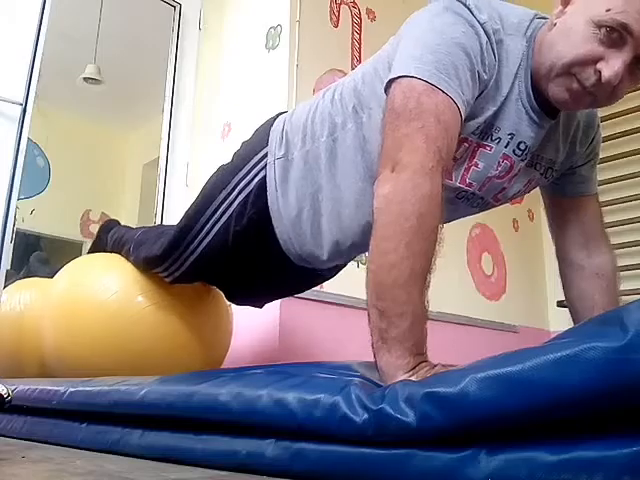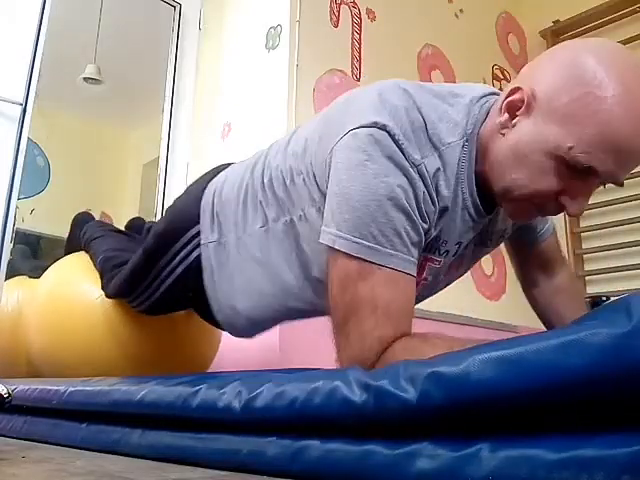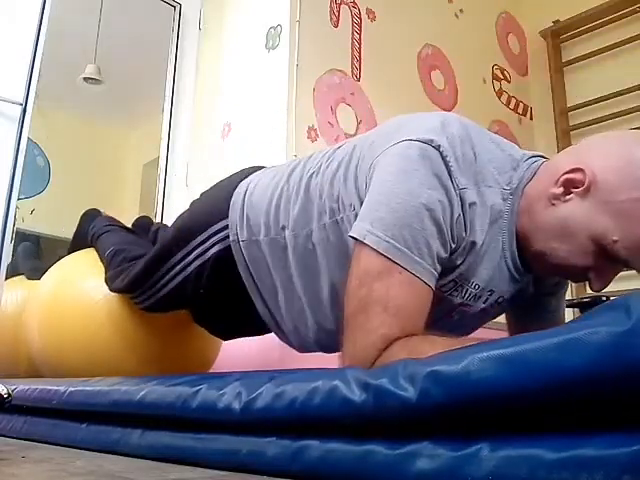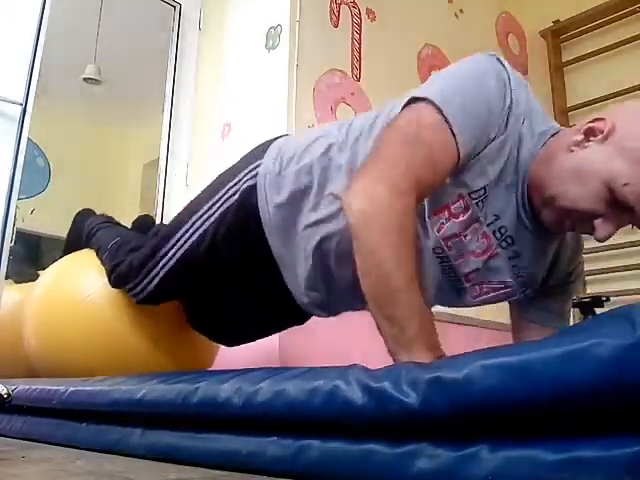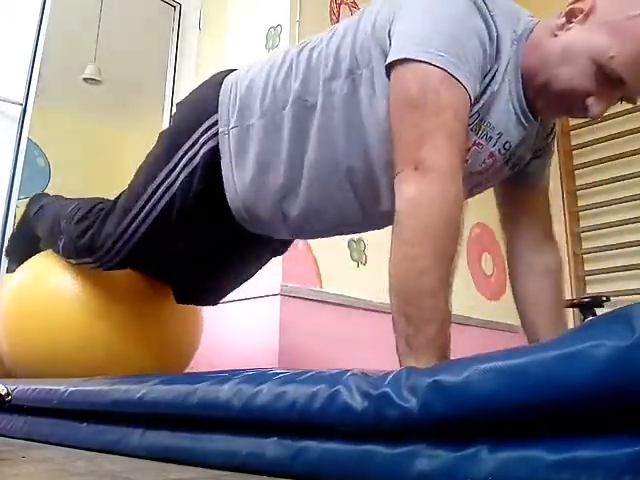
dt=1s
person 1, frame 1
left shoulder: (578, 127)
left elbow: (586, 250)
right elbow: (406, 175)
right wrist: (404, 364)
right hip: (281, 177)
left knee: (239, 289)
right knee: (174, 261)
left ankle: (128, 239)
right ankle: (117, 239)
person 1, frame 2
left shoulder: (525, 157)
right shoulder: (392, 145)
left elbow: (546, 272)
right elbow: (369, 360)
right hip: (219, 230)
left knee: (202, 312)
right knee: (130, 287)
left ankle: (140, 234)
right ankle: (92, 233)
person 1, frame 3
left shoulder: (548, 241)
right shoulder: (437, 165)
right elbow: (370, 359)
left hip: (287, 250)
right hip: (242, 230)
left knee: (204, 319)
right knee: (138, 281)
left ankle: (152, 235)
right ankle: (101, 232)
person 1, frame 4
left shoulder: (556, 263)
right shoulder: (495, 92)
right elbow: (374, 197)
right wrist: (424, 371)
right hip: (274, 198)
left knee: (209, 322)
right knee: (142, 280)
left ankle: (152, 234)
right ankle: (94, 230)
person 1, frame 5
left shoulder: (536, 123)
left elbow: (534, 248)
right elbow: (426, 183)
right wrist: (423, 378)
right hip: (231, 137)
left knee: (184, 288)
right knee: (109, 245)
